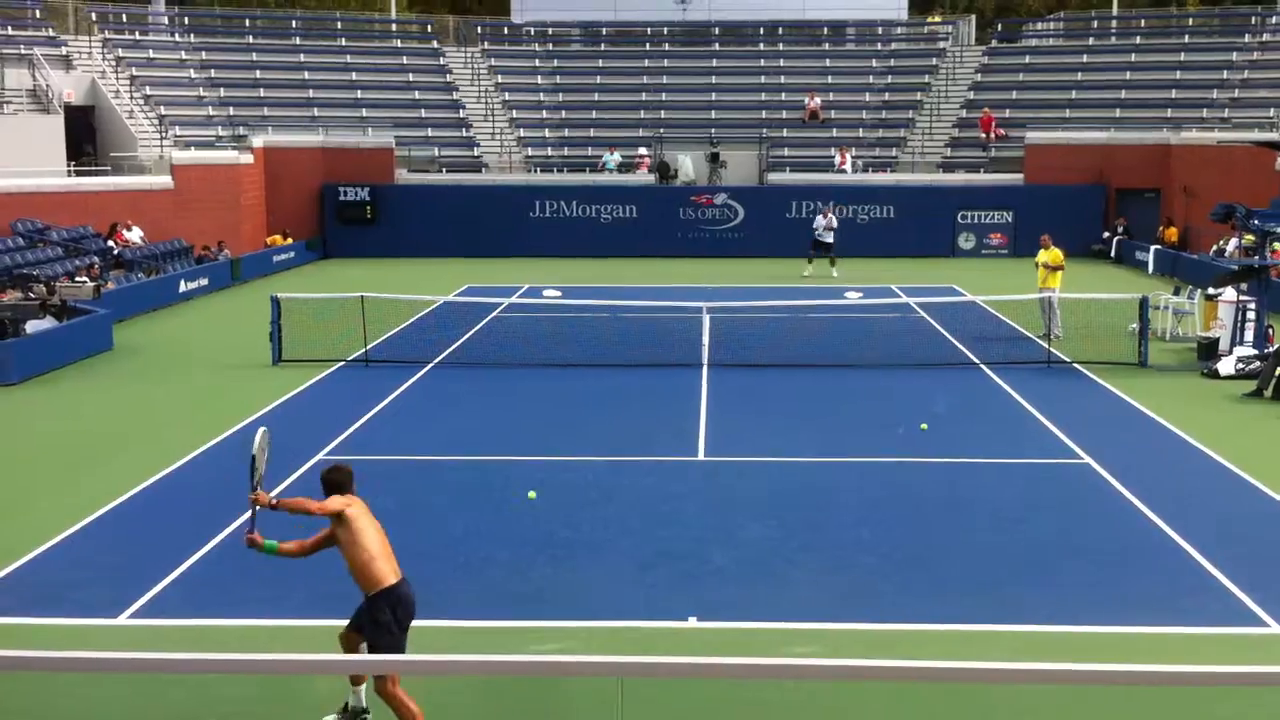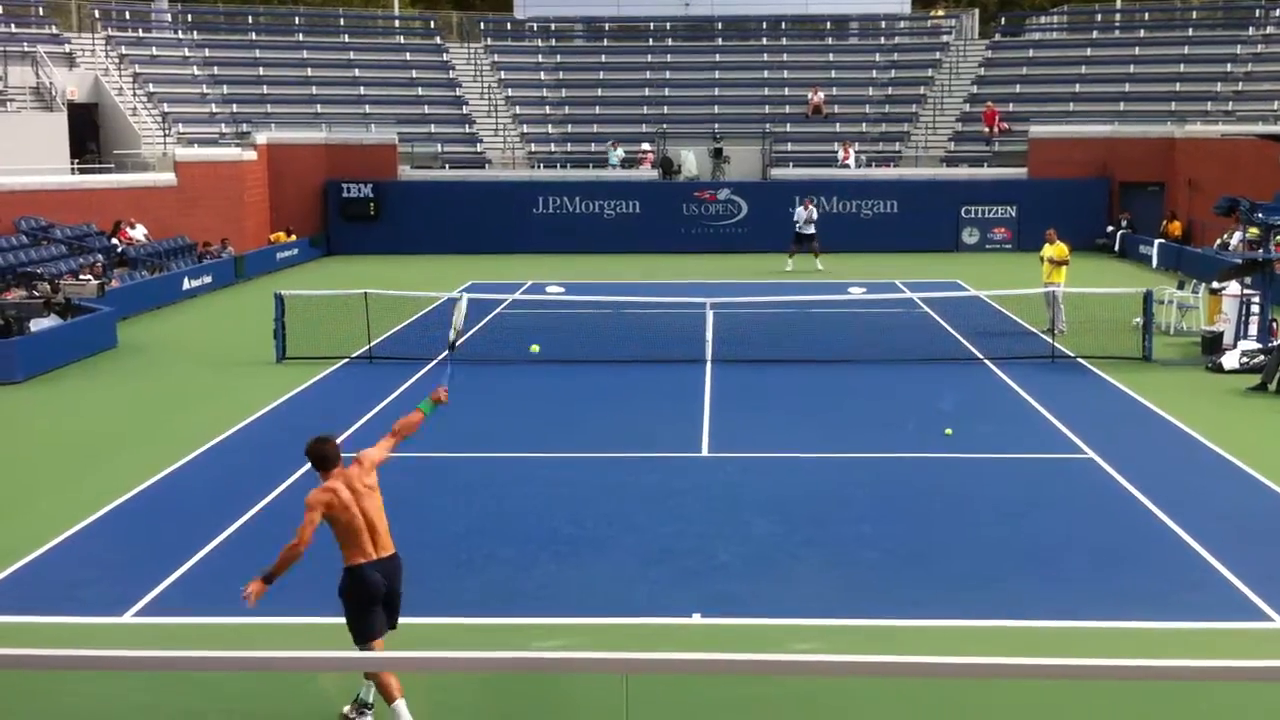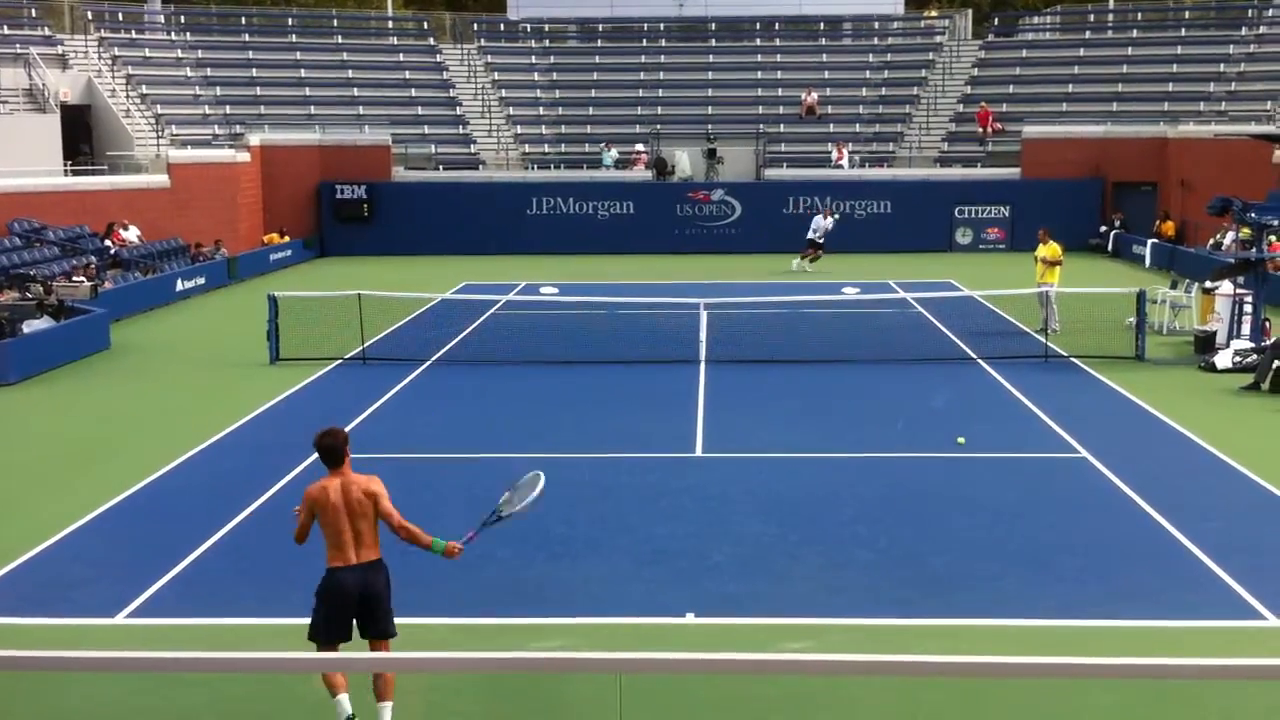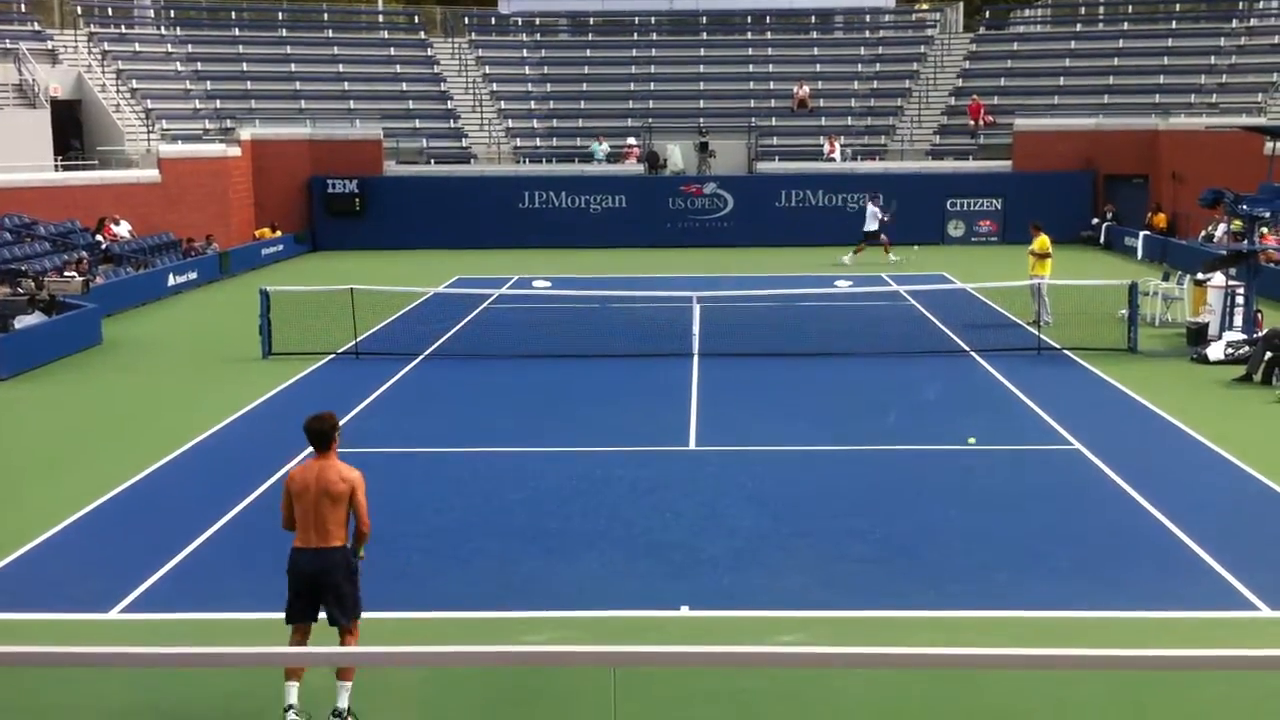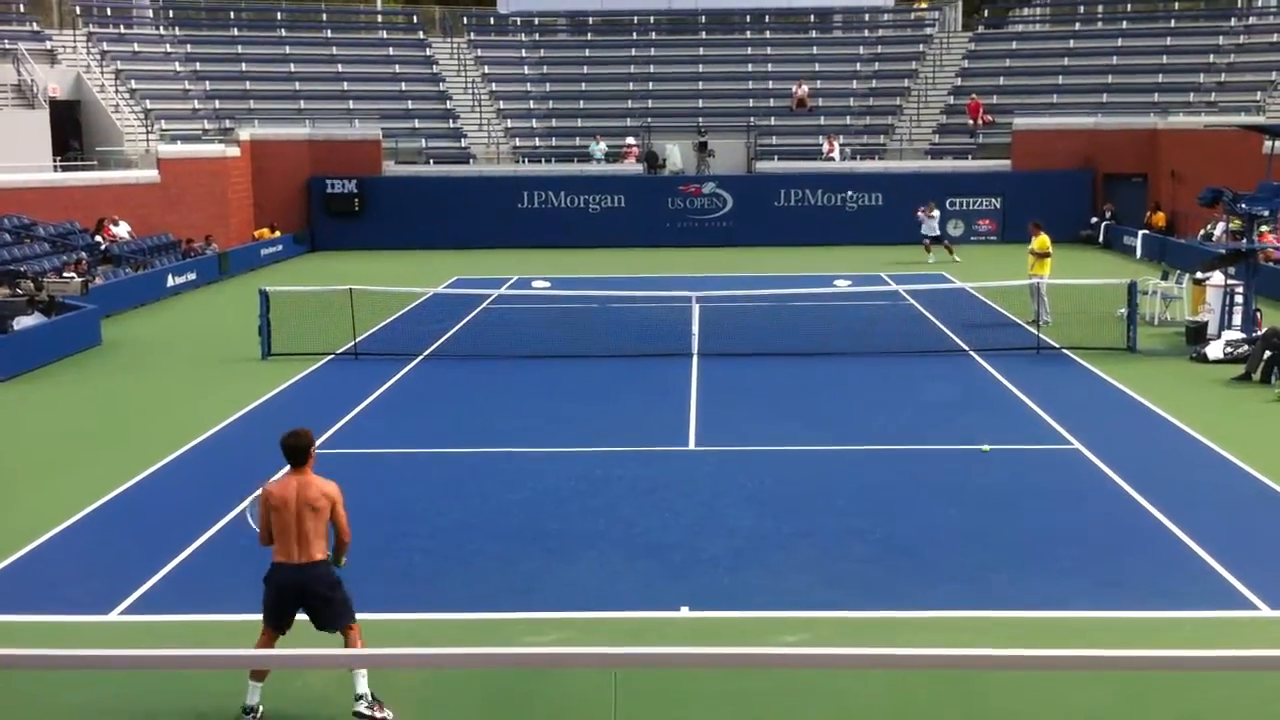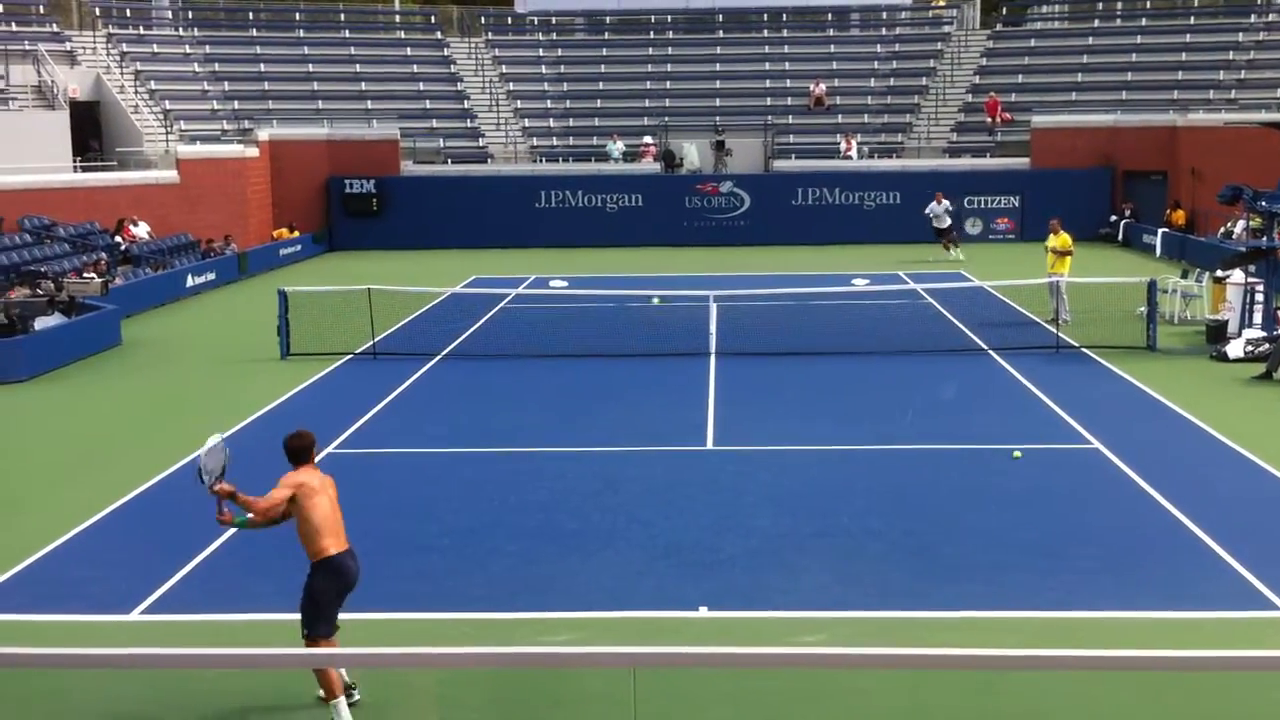
dt=0.5s
person 1, frame 1
left shoulder: (347, 504)
right shoulder: (337, 525)
left elbow: (314, 507)
right elbow: (303, 548)
left wrist: (272, 503)
right wrist: (264, 545)
left hip: (389, 599)
right hip: (384, 595)
left knee: (386, 685)
right knee: (349, 638)
person 1, frame 2
left shoulder: (321, 496)
right shoulder: (364, 465)
left elbow: (299, 545)
right elbow: (396, 434)
left wrist: (266, 579)
right wrist: (430, 404)
left hip: (361, 575)
right hip: (391, 566)
left knee: (373, 653)
right knee: (373, 637)
person 1, frame 3
left shoulder: (314, 494)
right shoulder: (371, 485)
left elbow: (299, 538)
right elbow: (400, 527)
left wrist: (302, 517)
right wrist: (440, 547)
left hip: (338, 579)
right hip: (374, 575)
left knee: (326, 653)
right knee: (380, 652)
person 1, frame 4
left shoulder: (294, 476)
right shoulder: (350, 476)
left elbow: (288, 524)
right elbow: (364, 526)
right wrist: (356, 550)
left hip: (301, 559)
right hip: (335, 559)
left knee: (299, 635)
right knee: (348, 633)
person 1, frame 5
left shoulder: (269, 491)
right shoulder: (329, 490)
left elbow: (266, 540)
right elbow: (345, 537)
right wrist: (337, 558)
left hip: (283, 575)
right hip: (319, 573)
left knee: (268, 636)
right knee: (352, 633)
person 1, frame 6
left shoulder: (294, 480)
right shoulder: (325, 480)
left elbow: (262, 509)
right elbow: (277, 516)
left wrist: (232, 494)
right wrist: (236, 521)
left hip: (329, 568)
right hip: (347, 562)
left knee: (315, 649)
right knee: (320, 625)
right ankle: (345, 685)
